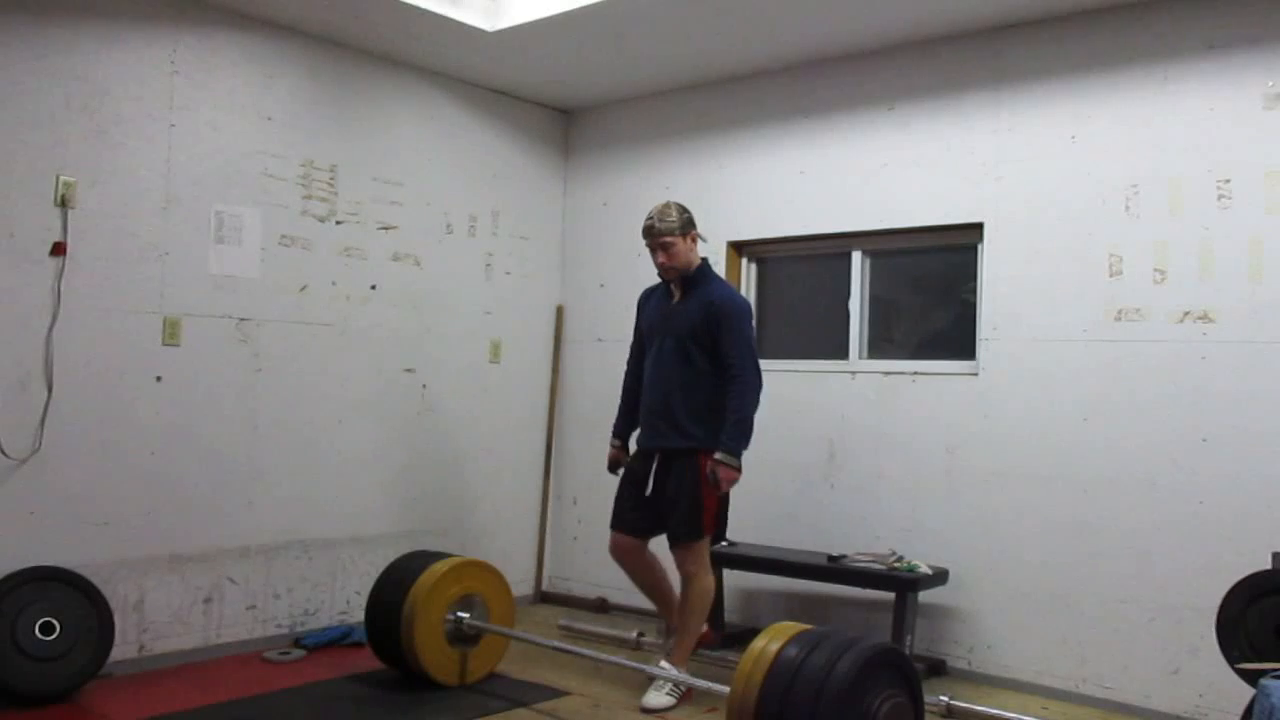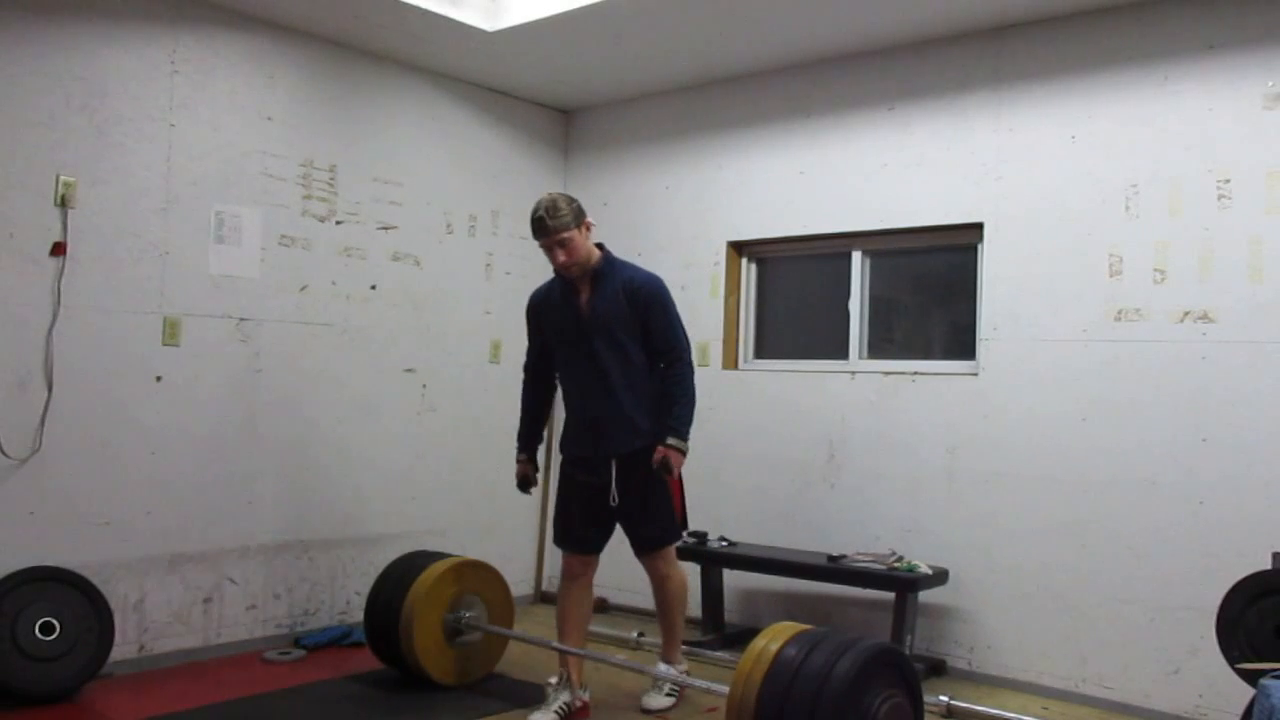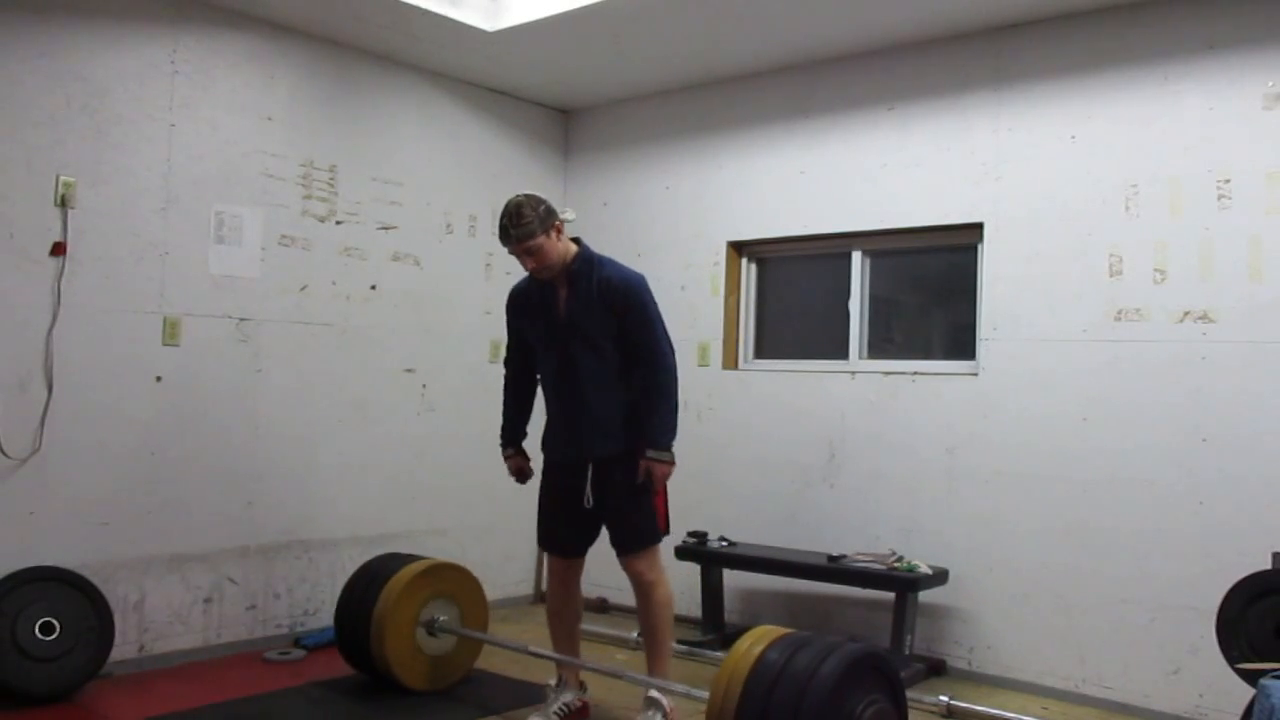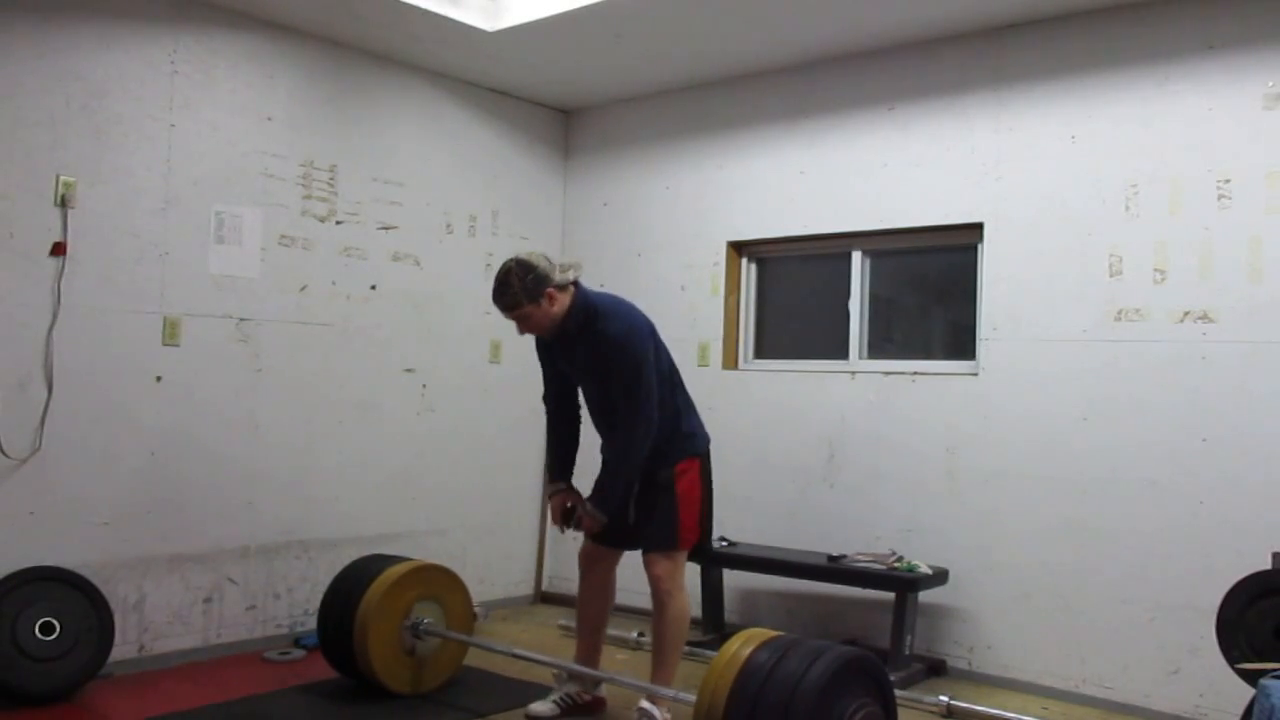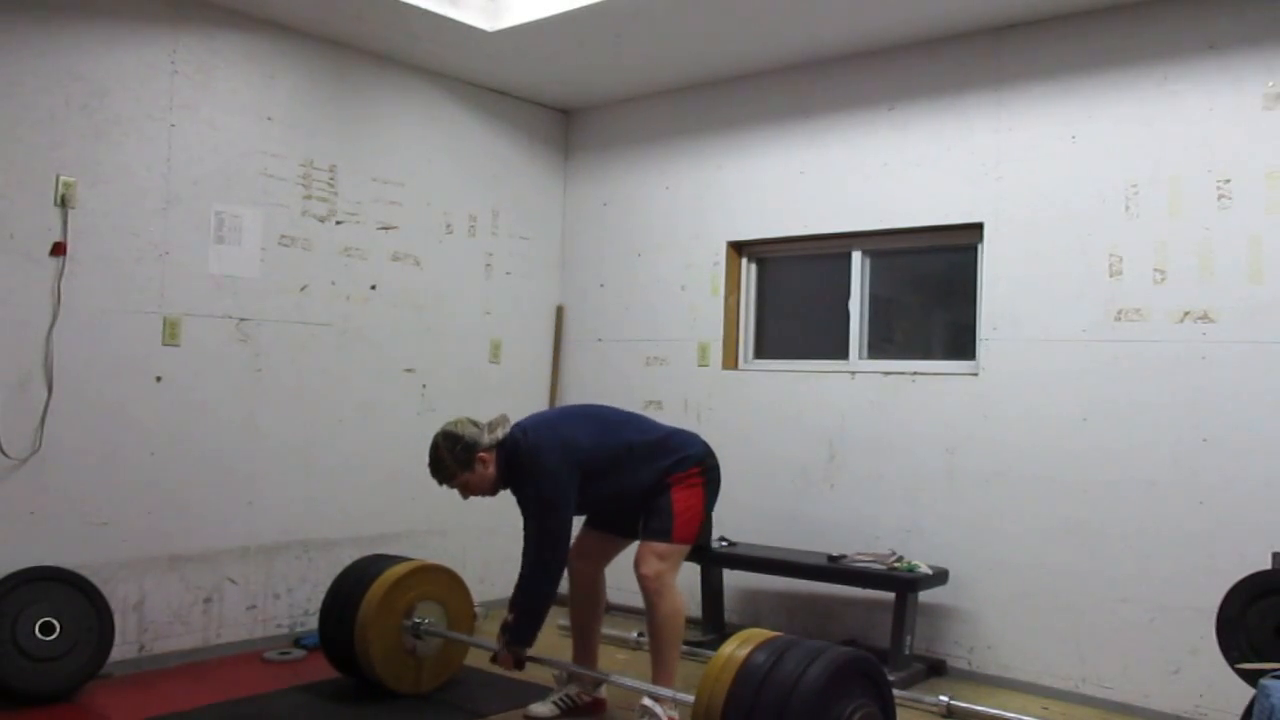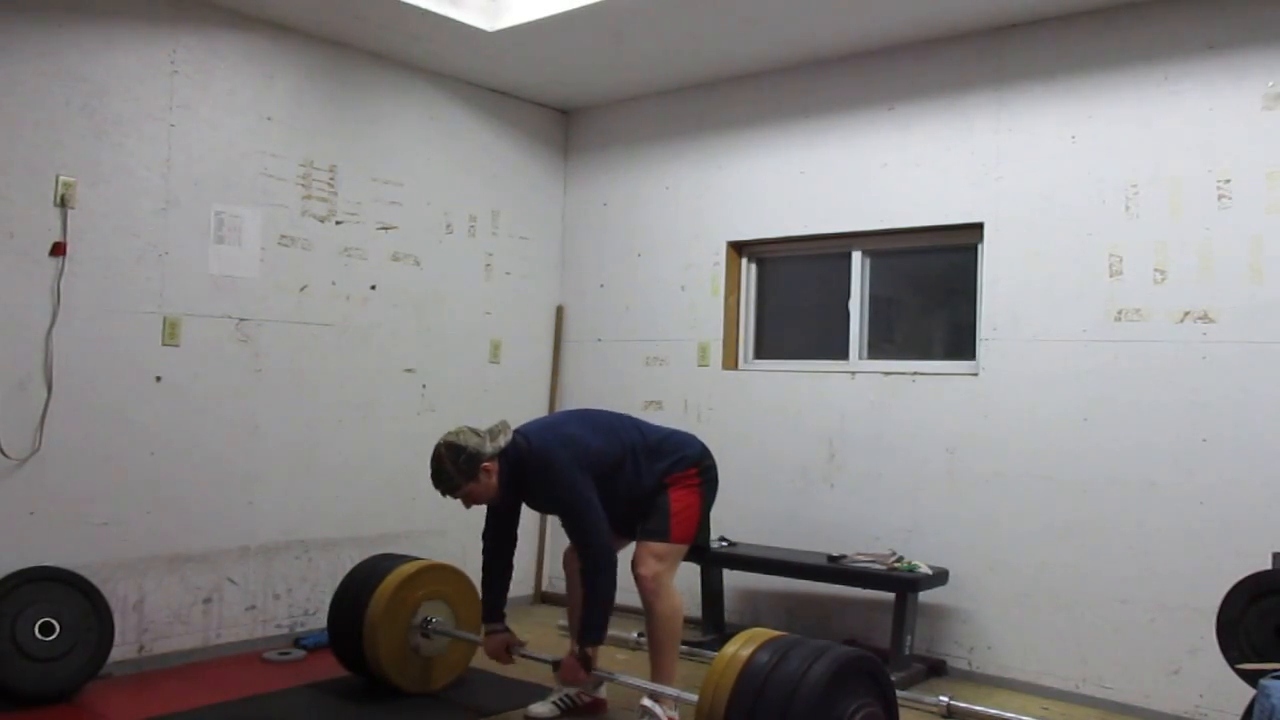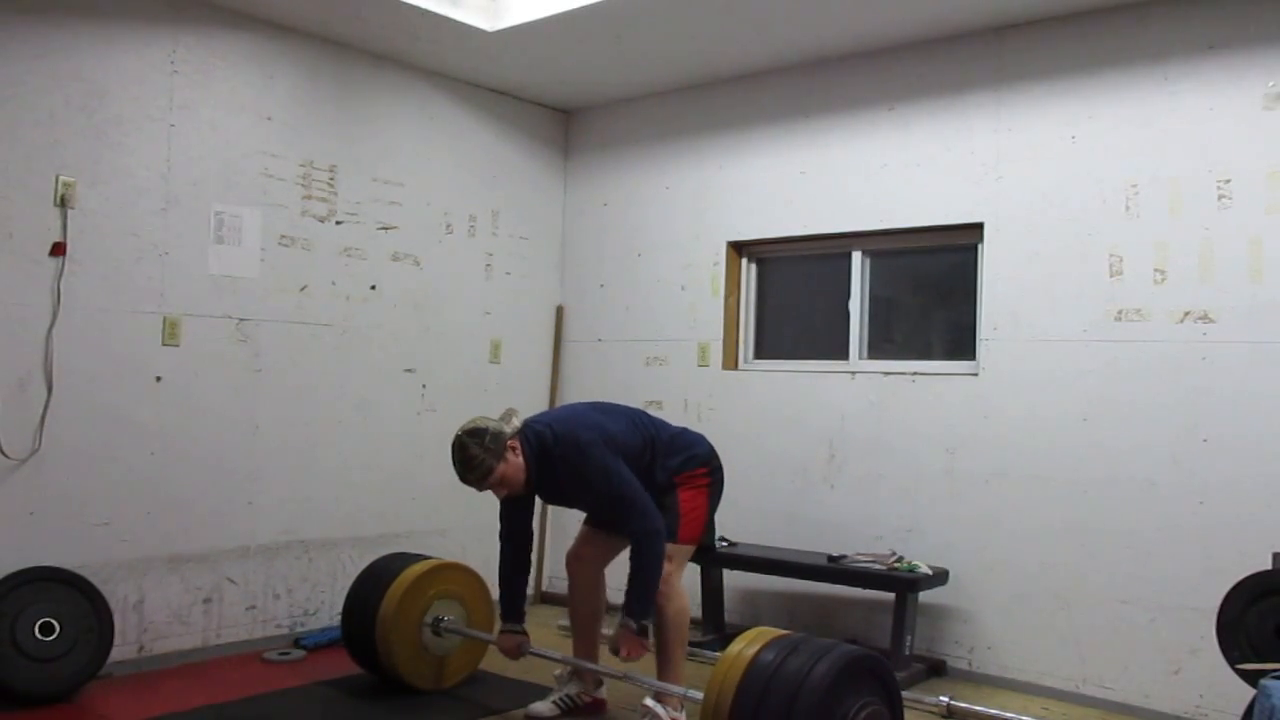
dt=0.7s
person 1, frame 1
left shoulder: (724, 302)
right shoulder: (650, 300)
left elbow: (744, 380)
left wrist: (730, 450)
right wrist: (620, 434)
left hip: (696, 452)
right hip: (649, 448)
left knee: (692, 558)
right knee: (624, 544)
left ankle: (676, 668)
right ankle: (687, 626)
person 1, frame 2
left shoulder: (641, 288)
right shoulder: (544, 301)
left elbow: (677, 364)
right elbow: (539, 378)
left wrist: (675, 436)
right wrist: (526, 448)
left hip: (642, 451)
right hip: (581, 455)
left knee: (660, 559)
right knee: (574, 566)
left ankle: (672, 667)
person 1, frame 3
left shoulder: (621, 285)
right shoulder: (523, 298)
left elbow: (660, 367)
right elbow: (519, 373)
left wrist: (659, 444)
right wrist: (512, 440)
left hip: (626, 453)
right hip: (564, 454)
left knee: (643, 567)
right knee: (561, 568)
person 1, frame 4
left shoulder: (620, 328)
right shoulder: (552, 337)
left elbow: (640, 422)
right elbow: (561, 410)
left wrist: (601, 501)
right wrist: (558, 481)
left hip: (673, 453)
right hip: (623, 457)
left knee: (663, 571)
right knee: (593, 559)
person 1, frame 5
left shoulder: (543, 460)
right shoulder: (517, 453)
left elbow: (548, 555)
right elbow: (539, 547)
left wrist: (517, 641)
right wrist: (516, 618)
left hip: (684, 470)
right hip: (638, 478)
left knee: (652, 571)
right knee: (581, 560)
right ankle: (585, 687)
person 1, frame 6
left shoulder: (551, 464)
right shoulder: (511, 464)
left elbow: (600, 558)
right elbow: (498, 546)
left wrist: (586, 646)
right wrist: (493, 624)
left hip: (680, 471)
right hip: (634, 482)
left knee: (649, 572)
right knee: (575, 561)
right ankle: (585, 688)
person 1, frame 7
left shoulder: (578, 448)
right shoulder: (519, 460)
left elbow: (648, 526)
right elbow: (515, 541)
left wrist: (634, 621)
right wrist: (511, 623)
left hip: (687, 471)
right hip: (633, 479)
left knee: (659, 573)
right knee: (581, 561)
right ankle: (586, 687)
